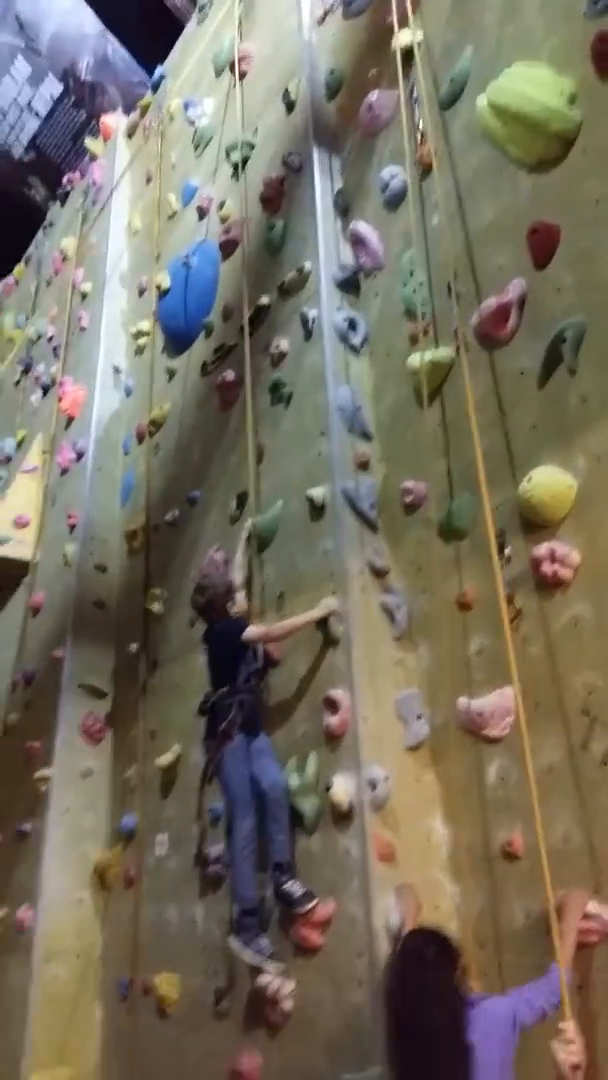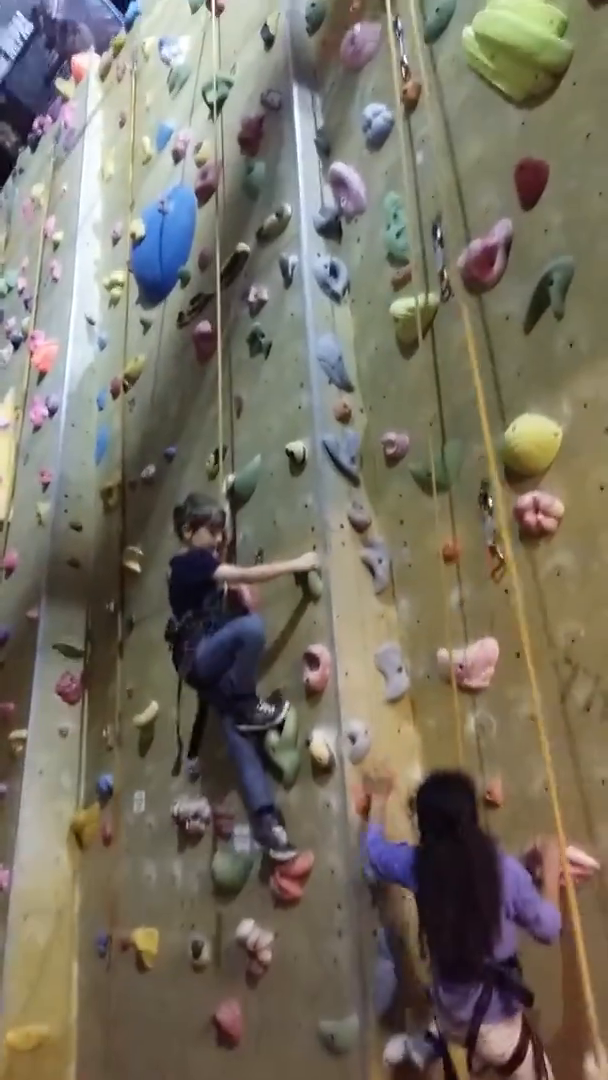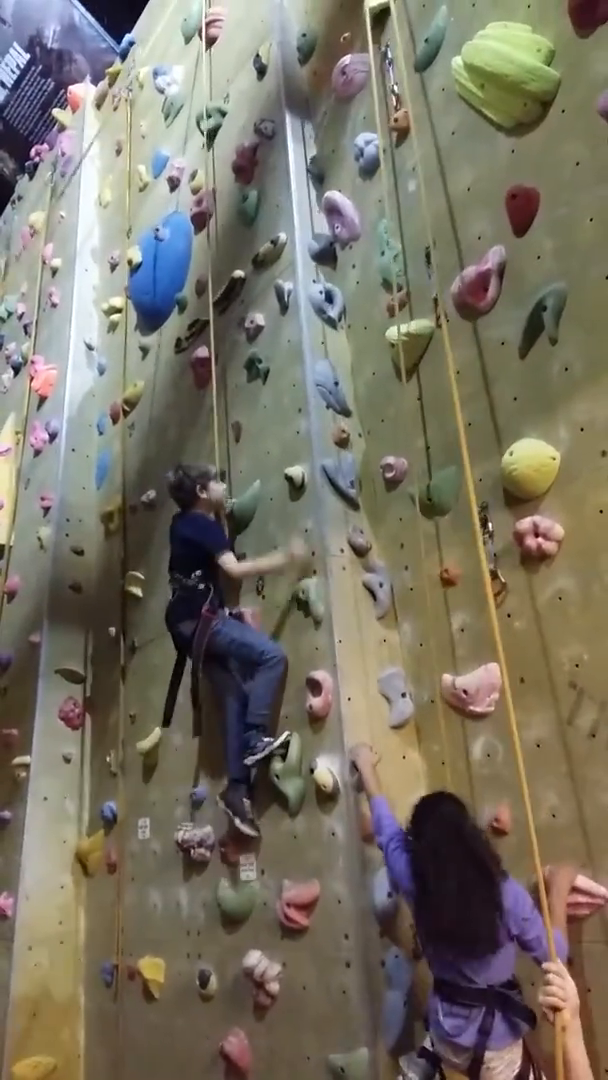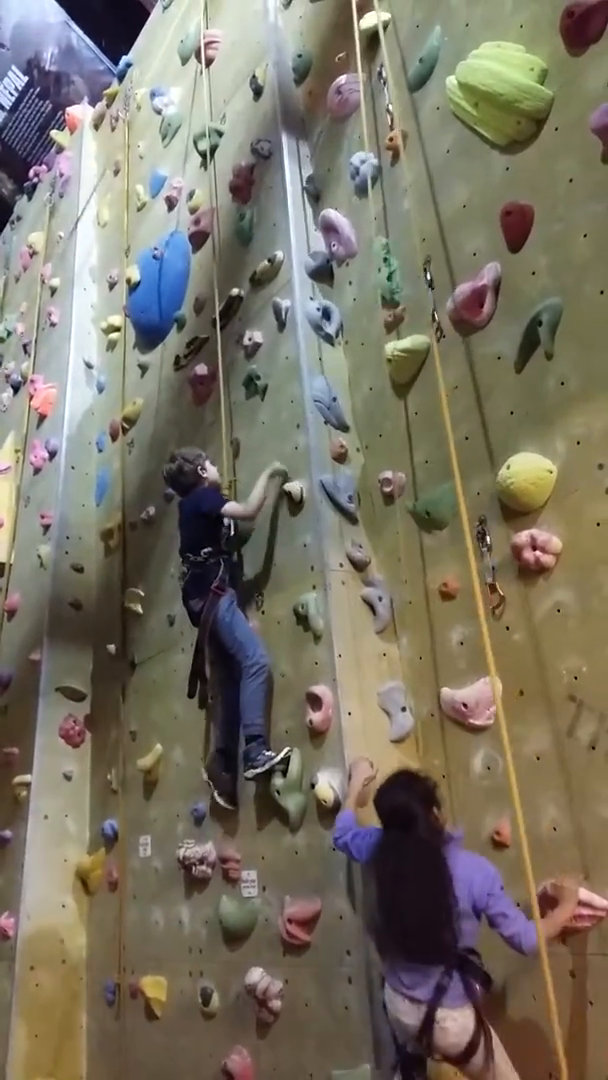
dt=1s
person 1, frame 1
left shoulder: (231, 626)
right shoulder: (223, 631)
left elbow: (230, 579)
right elbow: (274, 632)
left wrist: (245, 538)
right wrist: (320, 612)
left hip: (250, 727)
right hip: (228, 731)
right knee: (245, 818)
left ankle: (282, 874)
right ankle: (246, 922)
person 1, frame 2
left shoulder: (200, 563)
right shoulder: (191, 562)
right elbow: (243, 576)
right wrist: (297, 564)
left hip: (210, 659)
right hip: (197, 657)
left knee: (241, 735)
right knee: (251, 626)
left ankle: (266, 820)
right ankle: (246, 705)
person 1, frame 3
left shoulder: (185, 522)
right shoulder: (203, 525)
right elbow: (235, 570)
left wrist: (221, 517)
right wrist: (286, 559)
left hip: (192, 620)
right hip: (202, 618)
left knee: (235, 695)
right knee: (272, 656)
left ankle: (237, 788)
right ankle: (256, 739)
person 1, frame 4
left shoulder: (196, 504)
right shoulder: (203, 496)
right elbow: (249, 511)
right wrist: (267, 476)
left hip: (206, 594)
right hip: (212, 592)
left knee: (233, 678)
right knee: (255, 661)
left ankle: (222, 762)
right ankle: (256, 753)
person 2, frame 1
left shoulder: (410, 1023)
right shoulder: (494, 1015)
left elbow: (404, 970)
right elbow: (553, 987)
left wrist: (408, 921)
right wrist: (571, 918)
person 2, frame 2
left shoulder: (417, 865)
right shoulder: (504, 869)
left elbow: (375, 849)
right elbow: (548, 928)
left wrist: (378, 796)
right wrist: (551, 866)
left hip: (449, 1015)
right hip: (496, 1025)
left ankle: (430, 1045)
person 2, frame 3
left shoulder: (415, 883)
right shoulder: (507, 893)
left elbow: (387, 830)
right elbow: (552, 954)
left wrist: (366, 768)
right wrist: (558, 893)
left hip: (446, 1038)
right hip: (496, 1049)
person 2, frame 4
left shoulder: (384, 851)
right shoulder: (475, 871)
left elbow: (343, 833)
right elbow: (524, 938)
left wrist: (357, 782)
right wrist: (566, 906)
left hip: (398, 1004)
right hip: (449, 1016)
